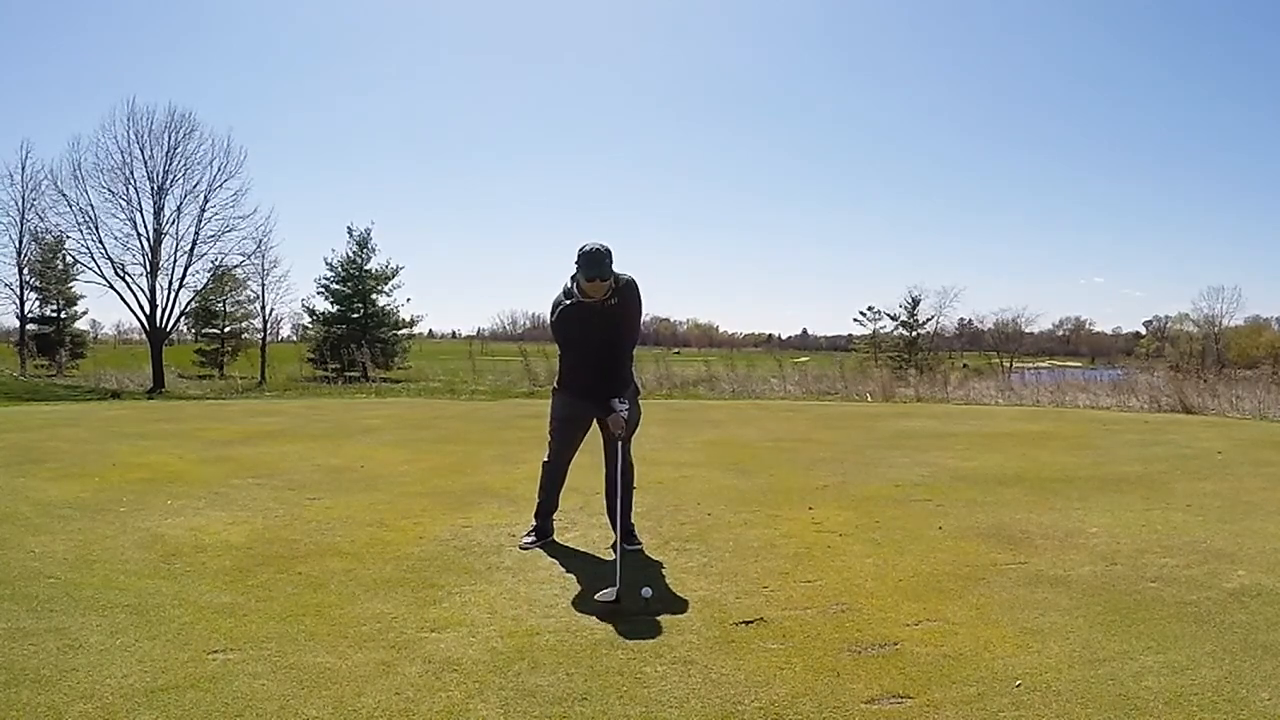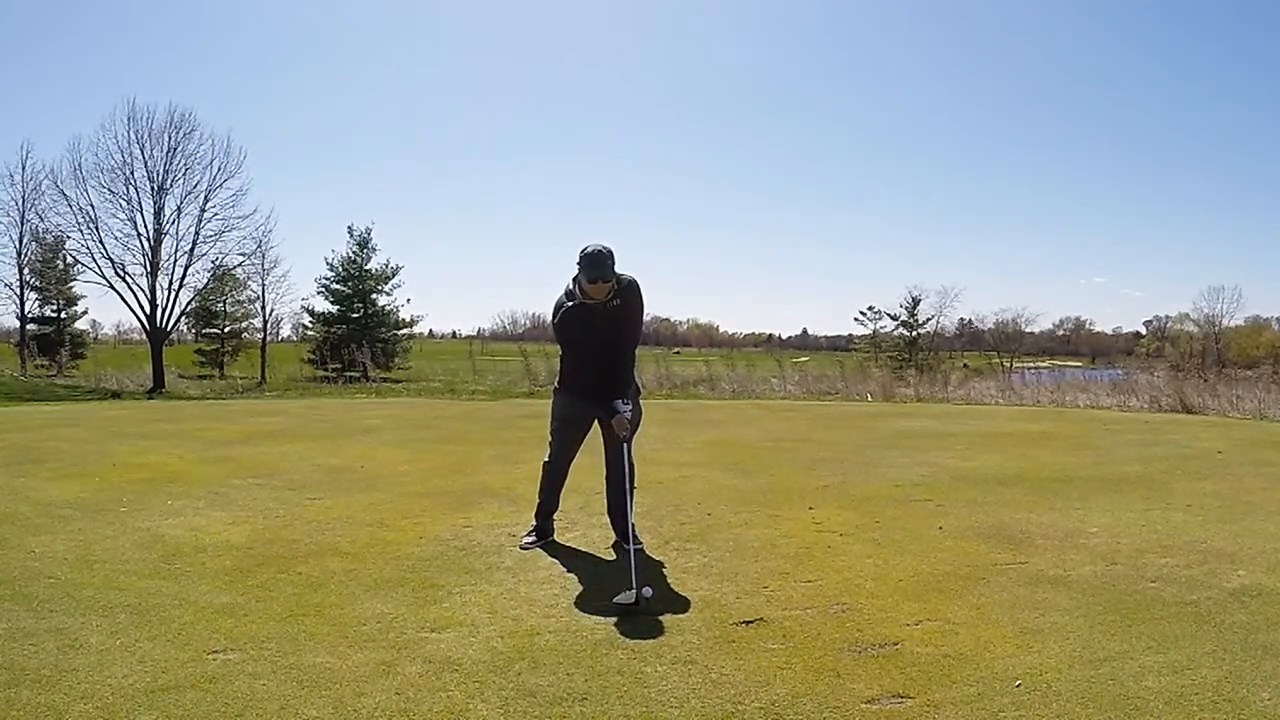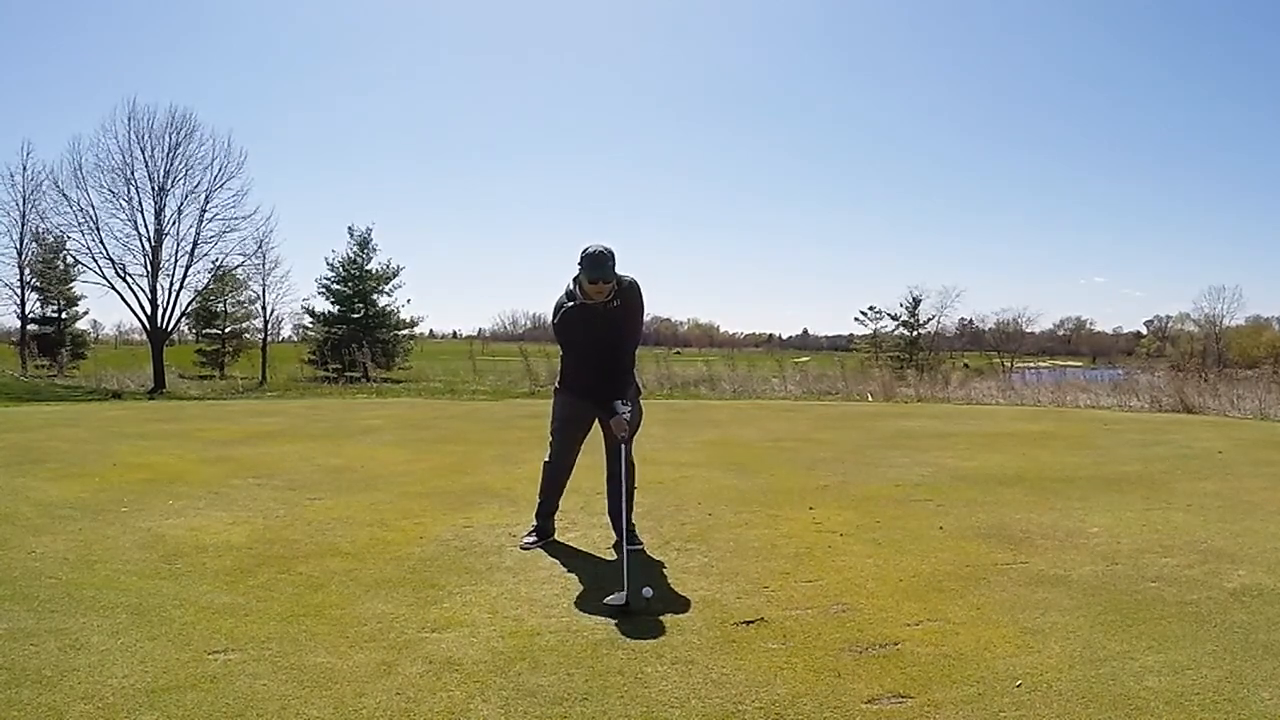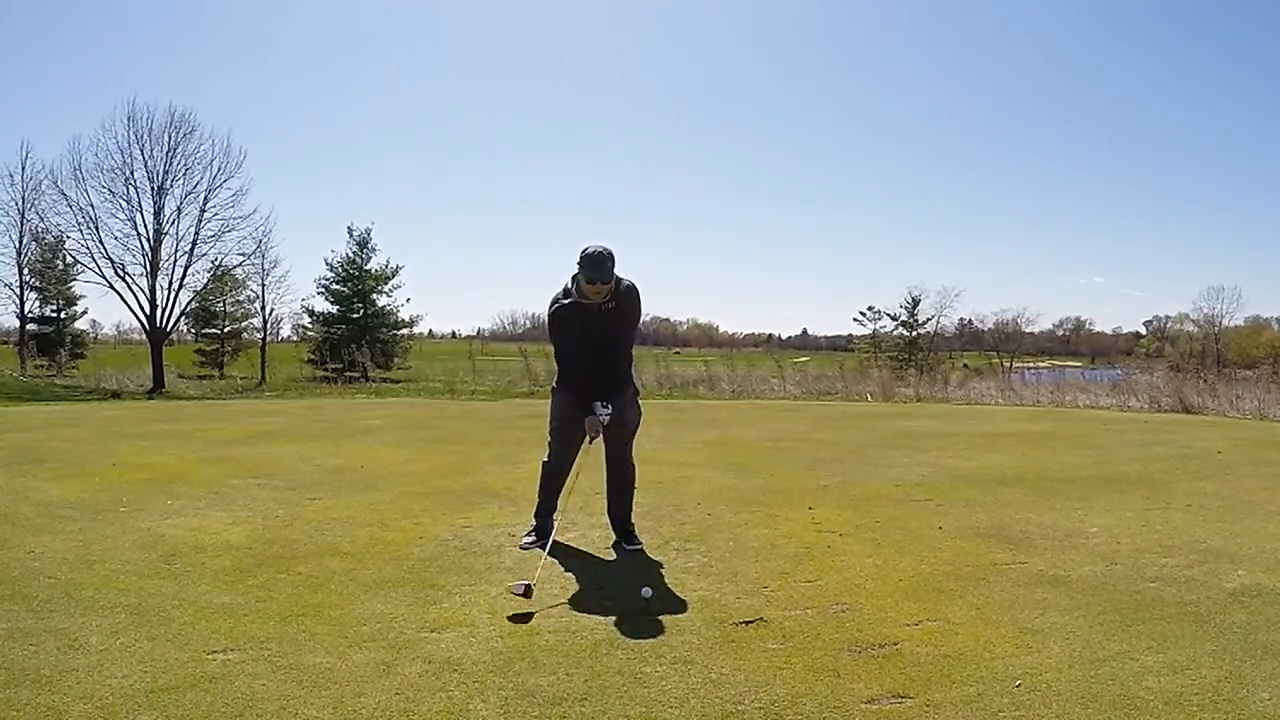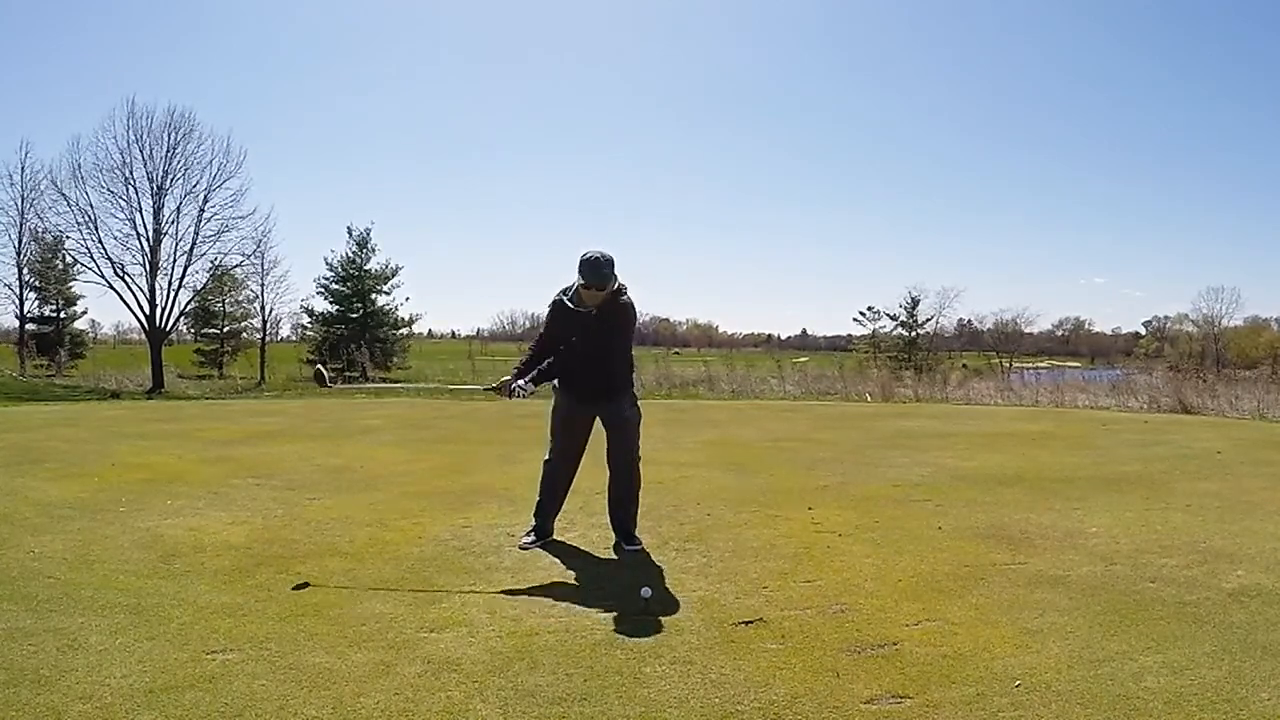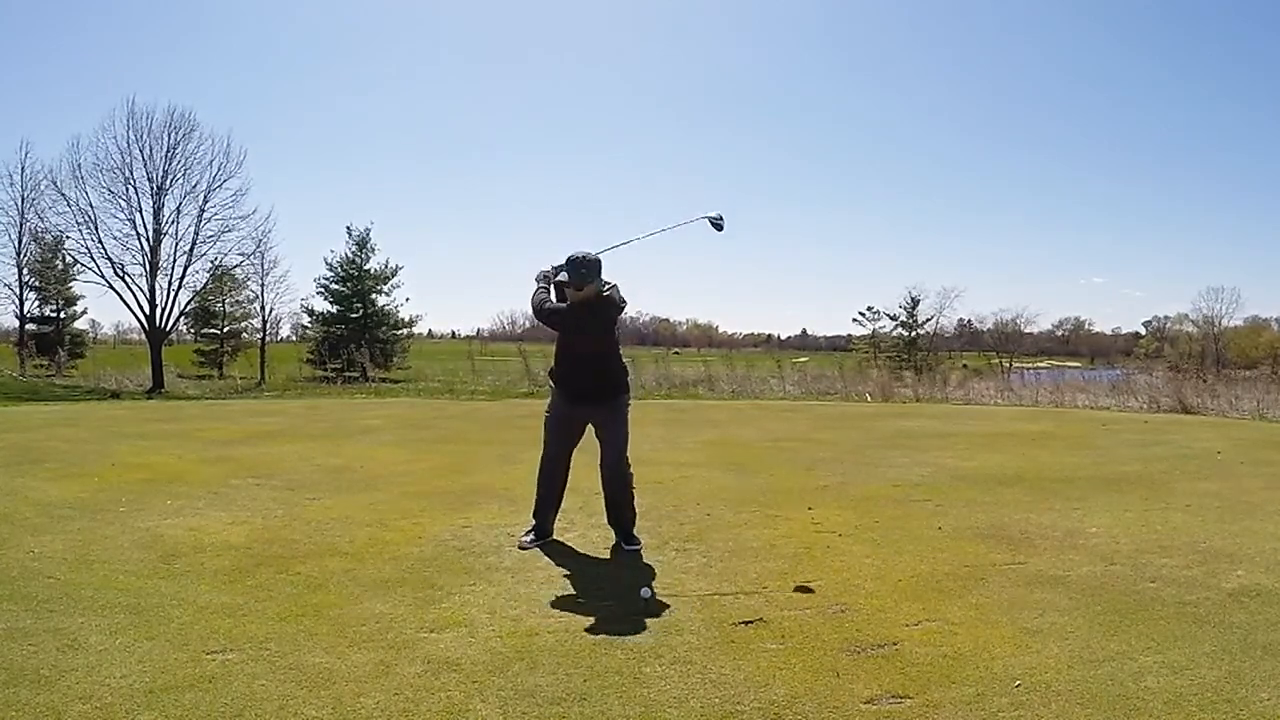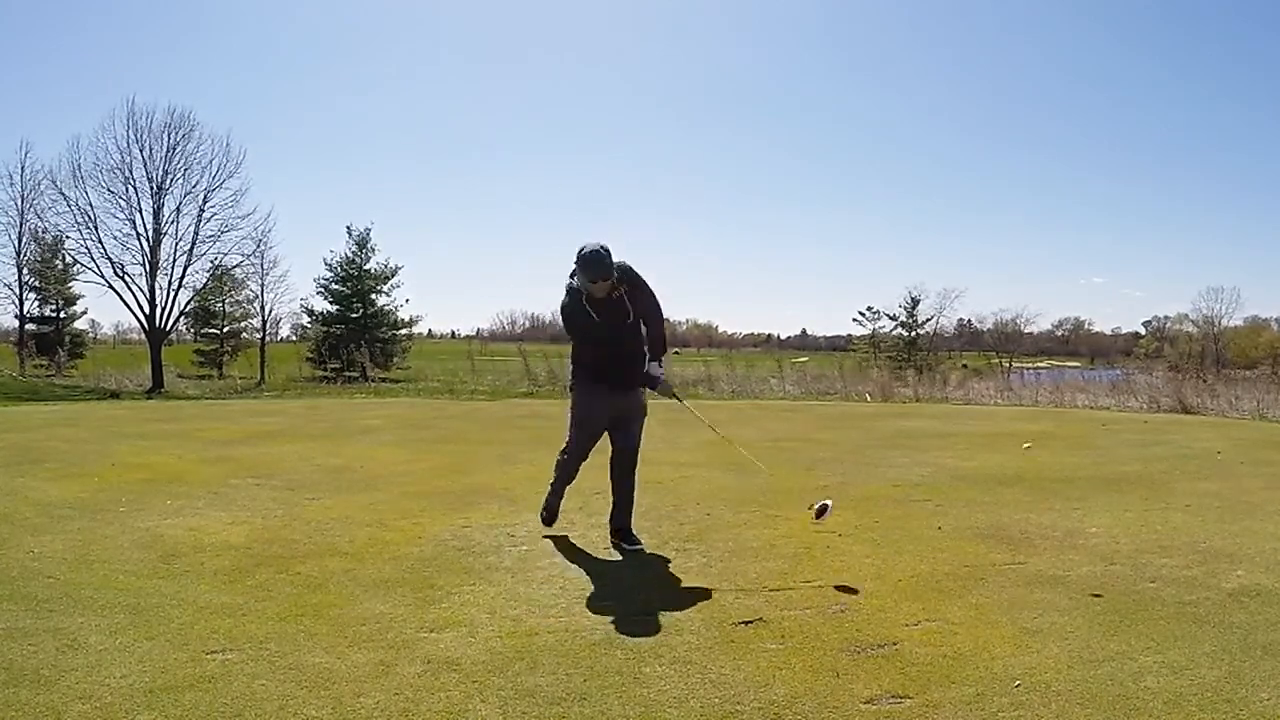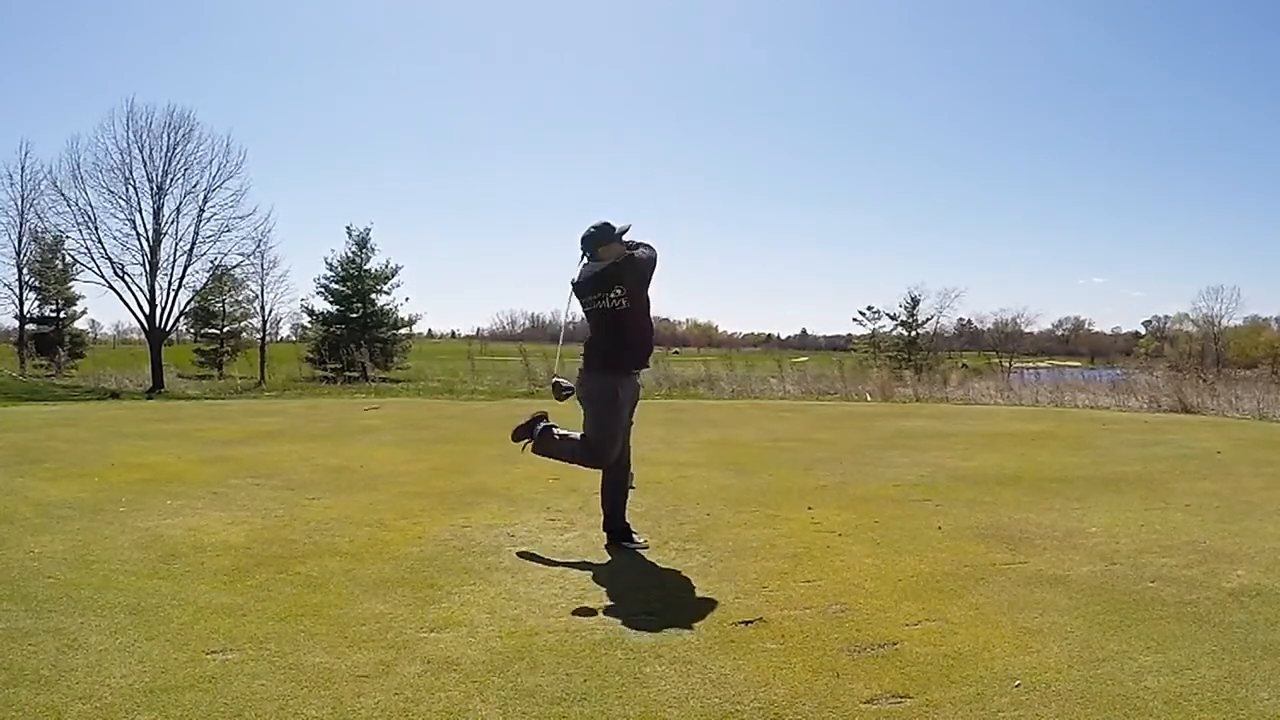
dt=0.4s
person 1, frame 1
left shoulder: (627, 289)
right shoulder: (563, 309)
left elbow: (626, 346)
right elbow: (578, 363)
left wrist: (619, 400)
right wrist: (607, 408)
left hip: (619, 389)
right hip: (575, 392)
left knee: (620, 459)
right knee: (557, 456)
left ankle: (624, 528)
right ankle: (542, 525)
person 1, frame 2
left shoulder: (629, 290)
right shoulder: (566, 311)
left elbow: (628, 347)
right elbow: (582, 366)
left wrist: (622, 401)
right wrist: (612, 410)
left hip: (621, 390)
right hip: (576, 392)
left knee: (620, 460)
right knee: (558, 457)
left ankle: (623, 528)
right ankle: (543, 525)
person 1, frame 3
left shoulder: (629, 291)
right shoulder: (566, 311)
left elbow: (628, 348)
right elbow: (582, 366)
left wrist: (621, 401)
right wrist: (609, 411)
left hip: (621, 391)
right hip: (576, 392)
left knee: (621, 460)
right knee: (559, 457)
left ankle: (624, 528)
right ankle: (543, 525)
person 1, frame 4
left shoulder: (627, 294)
right shoulder: (561, 308)
left elbow: (620, 352)
right elbow: (569, 364)
left wrist: (606, 403)
right wrist: (587, 410)
left hip: (617, 392)
right hip: (572, 393)
left knee: (621, 461)
right knee: (557, 459)
left ankle: (623, 528)
right ankle: (542, 525)
person 1, frame 5
left shoulder: (622, 309)
right shoulder: (563, 304)
left elbow: (577, 353)
right elbow: (544, 344)
left wrist: (531, 380)
right wrist: (518, 375)
left hip: (616, 393)
right hip: (574, 393)
left knee: (625, 462)
right knee: (559, 461)
left ankle: (624, 530)
right ankle: (542, 526)
person 1, frame 6
left shoulder: (596, 311)
right shoulder: (579, 302)
left elbow: (544, 310)
left wrist: (543, 282)
right wrist: (552, 282)
left hip: (608, 397)
right hip: (568, 395)
left knee: (615, 464)
right knee: (552, 460)
left ankle: (624, 529)
right ankle: (542, 526)
person 1, frame 7
left shoulder: (624, 275)
right shoulder: (573, 306)
left elbow: (652, 316)
right elbow: (603, 353)
left wrist: (655, 360)
right wrist: (648, 377)
left hip: (630, 387)
right hip: (593, 388)
left knee: (625, 460)
right knee: (575, 452)
left ankle: (621, 528)
right ankle: (556, 493)
person 1, frame 8
left shoulder: (585, 283)
right shoulder: (631, 268)
right elbow: (646, 250)
right wrist: (622, 249)
left hip: (617, 376)
right hip: (606, 379)
left knee: (619, 457)
right knee: (599, 453)
left ankle: (617, 528)
right ankle: (543, 432)
